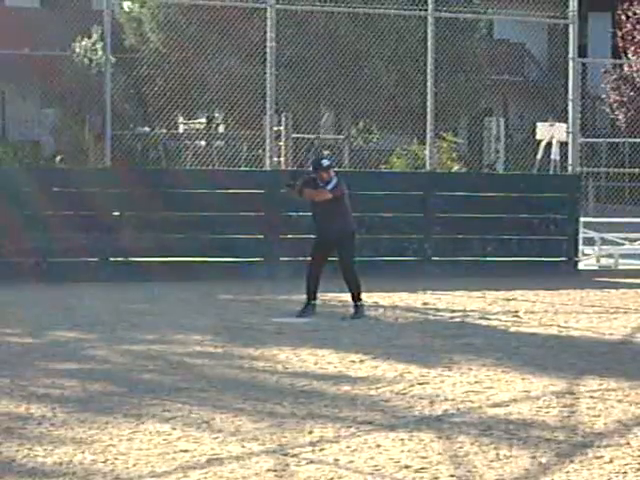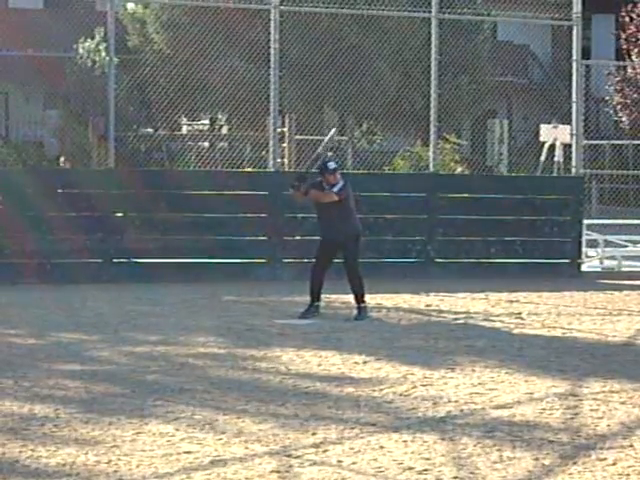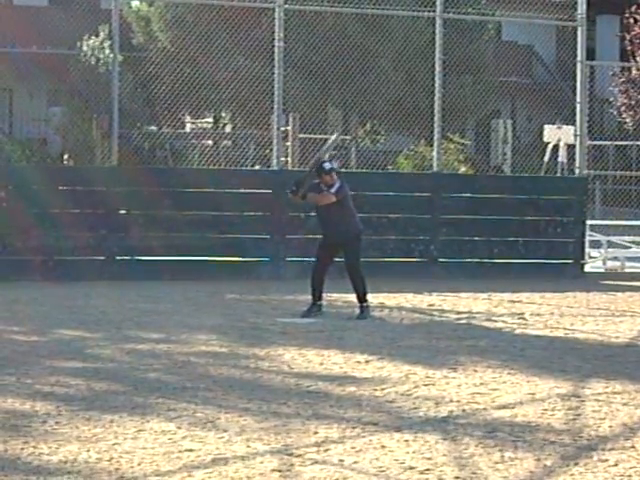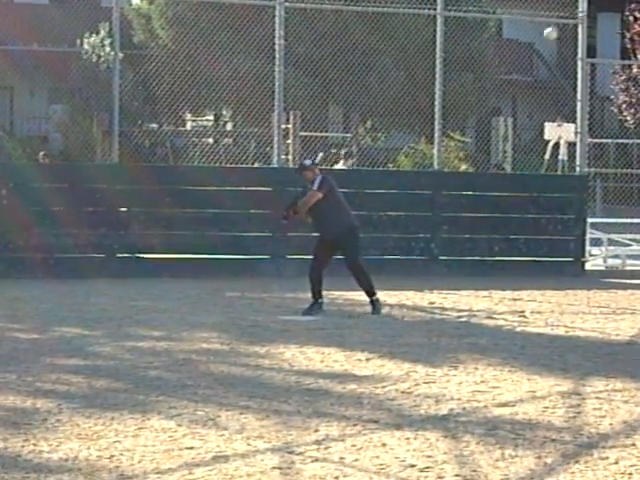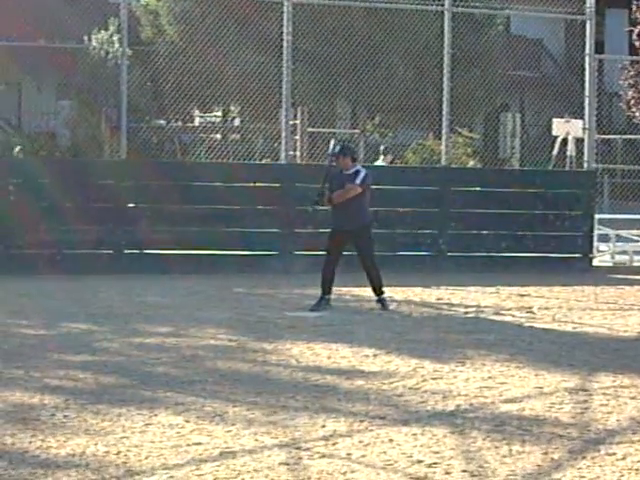
dt=1s
person 1, frame 1
left shoulder: (337, 183)
right shoulder: (311, 181)
left elbow: (319, 196)
right elbow: (297, 189)
left wrist: (301, 190)
right wrist: (295, 185)
left hip: (344, 233)
right hip: (324, 234)
left knee: (347, 267)
right knee: (313, 268)
left ankle: (358, 304)
right ankle: (311, 303)
person 1, frame 2
left shoulder: (343, 185)
right shoulder: (317, 184)
left elbow: (324, 197)
right elbow: (299, 195)
left wrist: (305, 190)
right wrist: (299, 186)
left hip: (350, 235)
right hip: (329, 236)
left knee: (352, 269)
right knee: (318, 269)
left ankle: (362, 306)
right ankle: (314, 305)
person 1, frame 3
left shoulder: (340, 186)
right shoulder: (315, 186)
left elbow: (321, 200)
right elbow: (298, 198)
left wrist: (303, 194)
right wrist: (297, 191)
left hip: (351, 235)
right hip: (330, 236)
left knee: (353, 269)
right knee: (318, 269)
left ankle: (364, 305)
right ankle: (316, 304)
person 1, frame 4
left shoulder: (324, 181)
right shoulder: (307, 192)
left elbow: (310, 200)
right elbow: (307, 215)
left wrist: (294, 211)
right wrist: (295, 211)
left hip: (347, 231)
right hip: (327, 235)
left knee: (354, 265)
right knee: (315, 267)
left ankle: (374, 299)
right ankle: (317, 302)
person 1, frame 5
left shoulder: (362, 175)
right shoulder: (335, 175)
left elbow: (348, 193)
right elbow: (330, 197)
left wrist: (330, 198)
right wrist: (326, 197)
left hip: (360, 227)
right hip: (339, 227)
left knee: (369, 262)
right knee: (329, 261)
left ankle: (381, 297)
right ankle: (325, 298)
